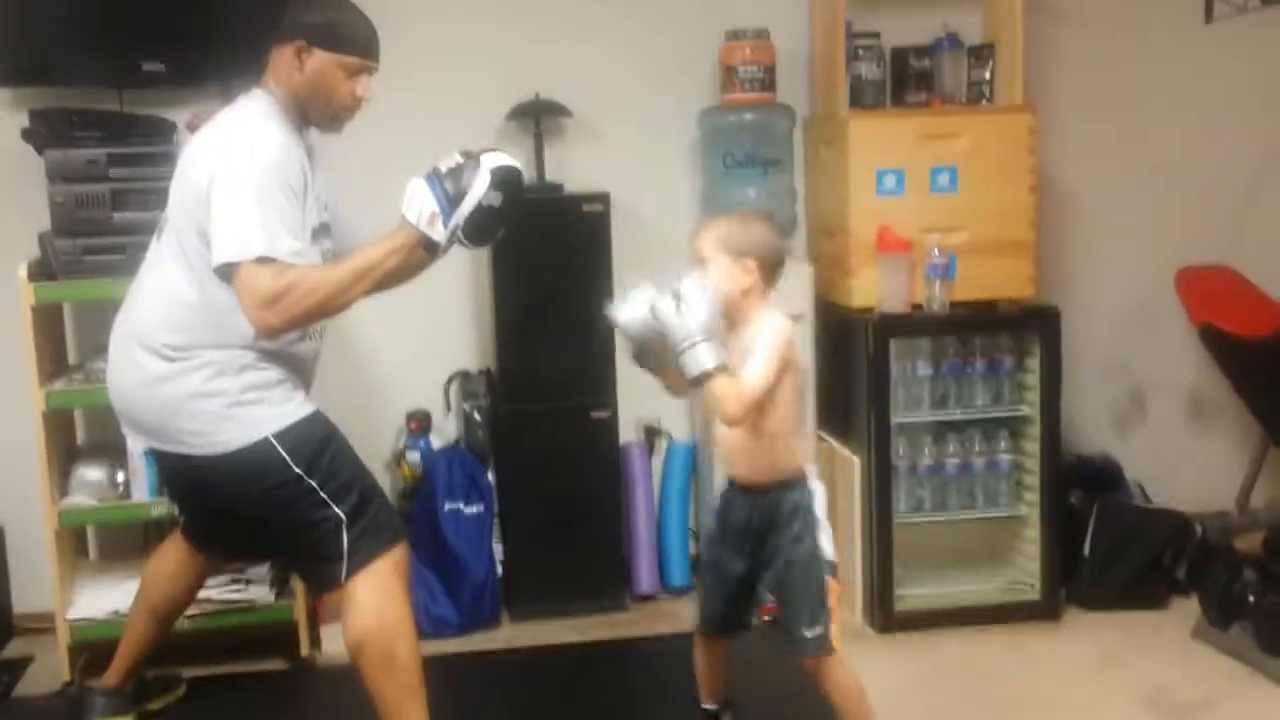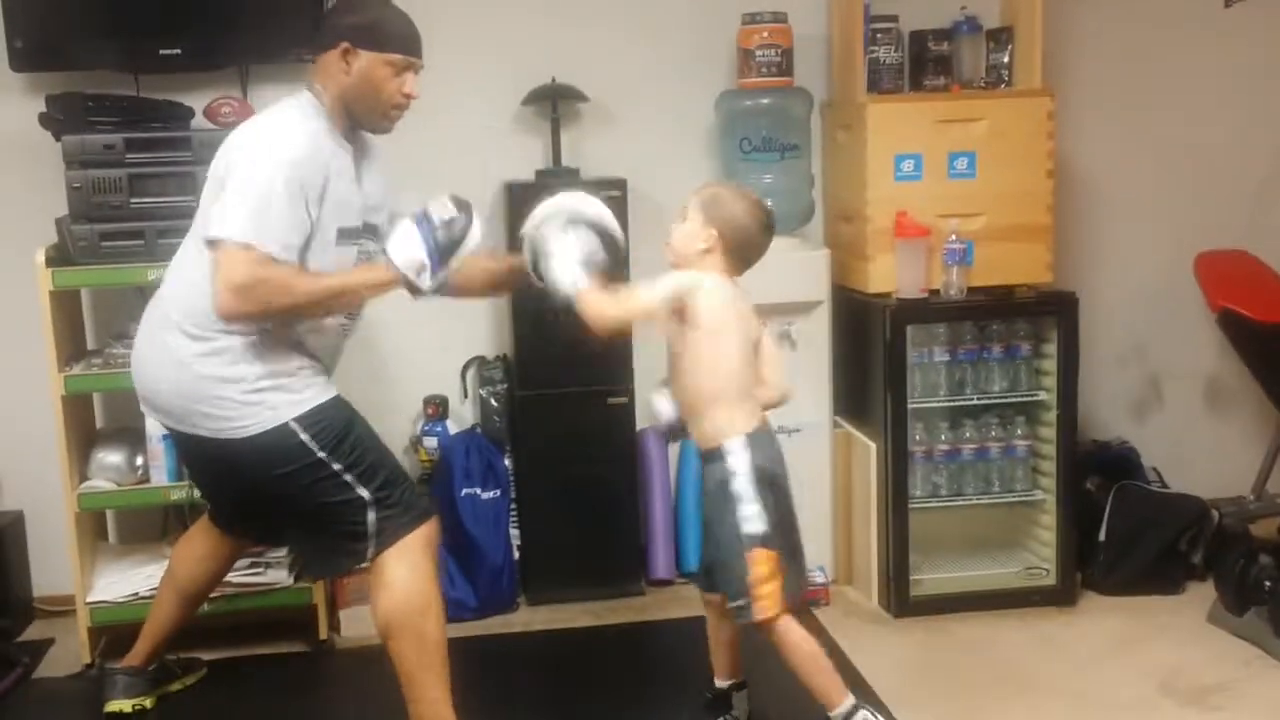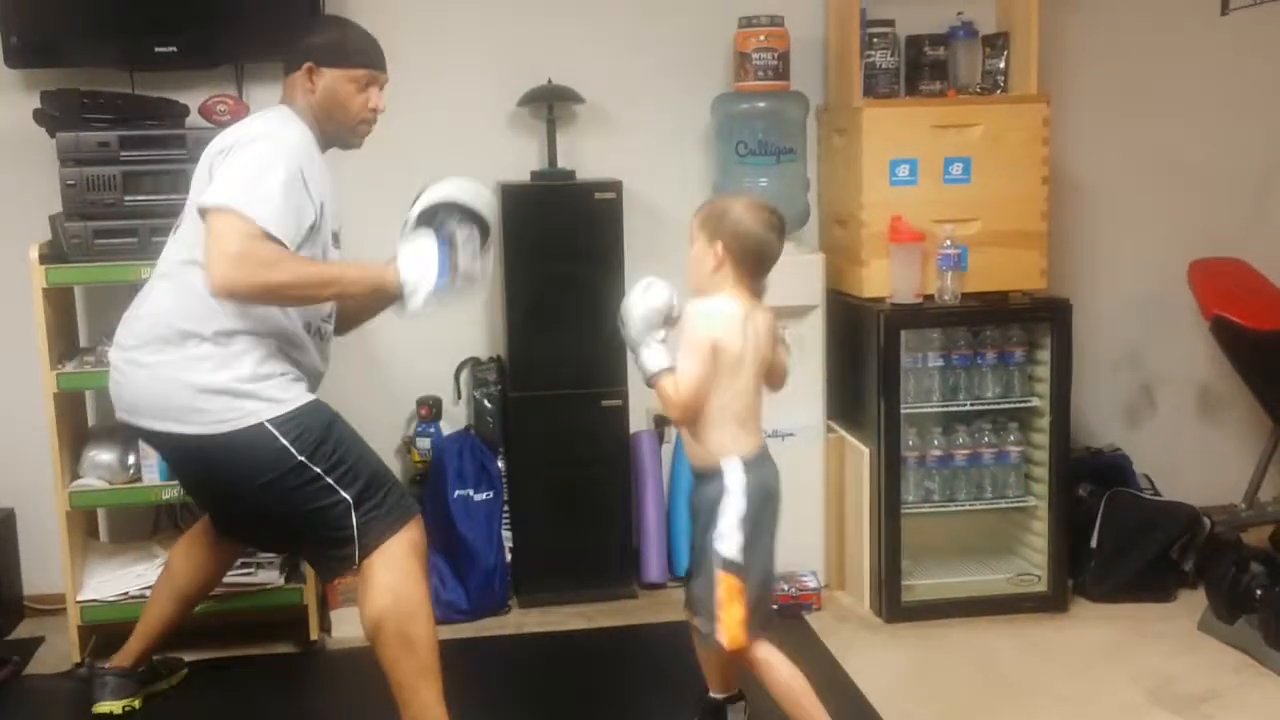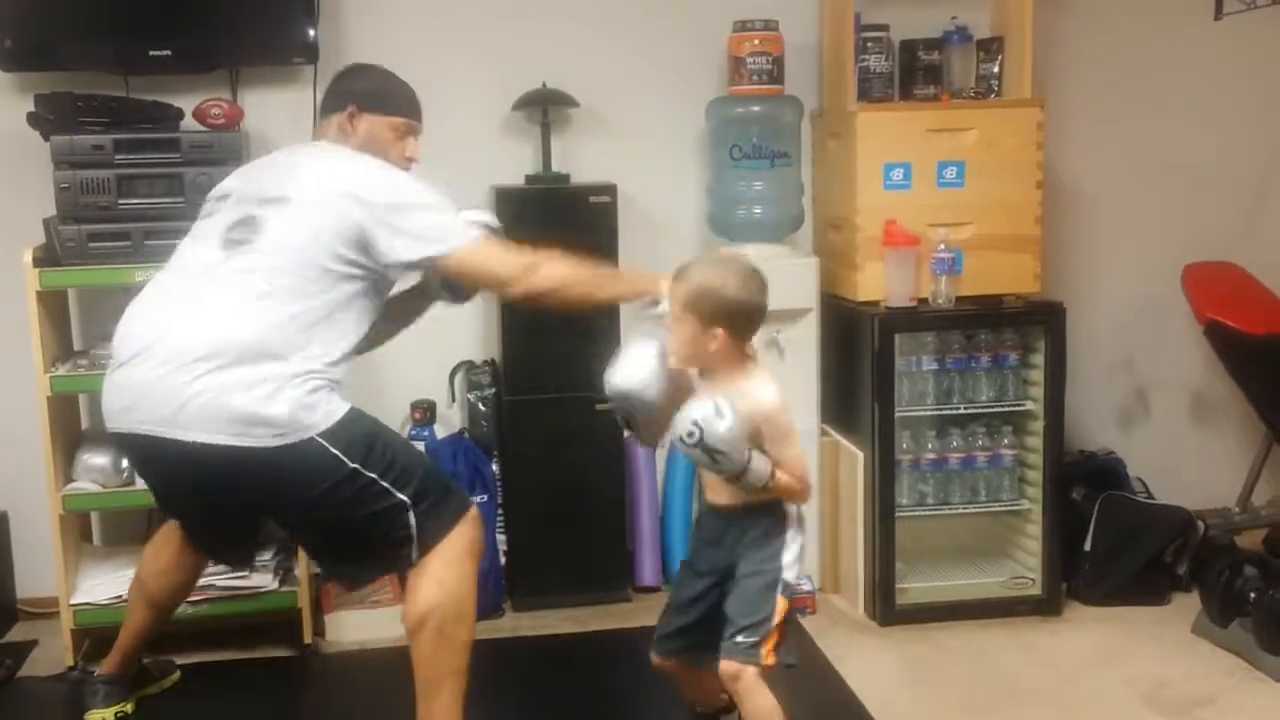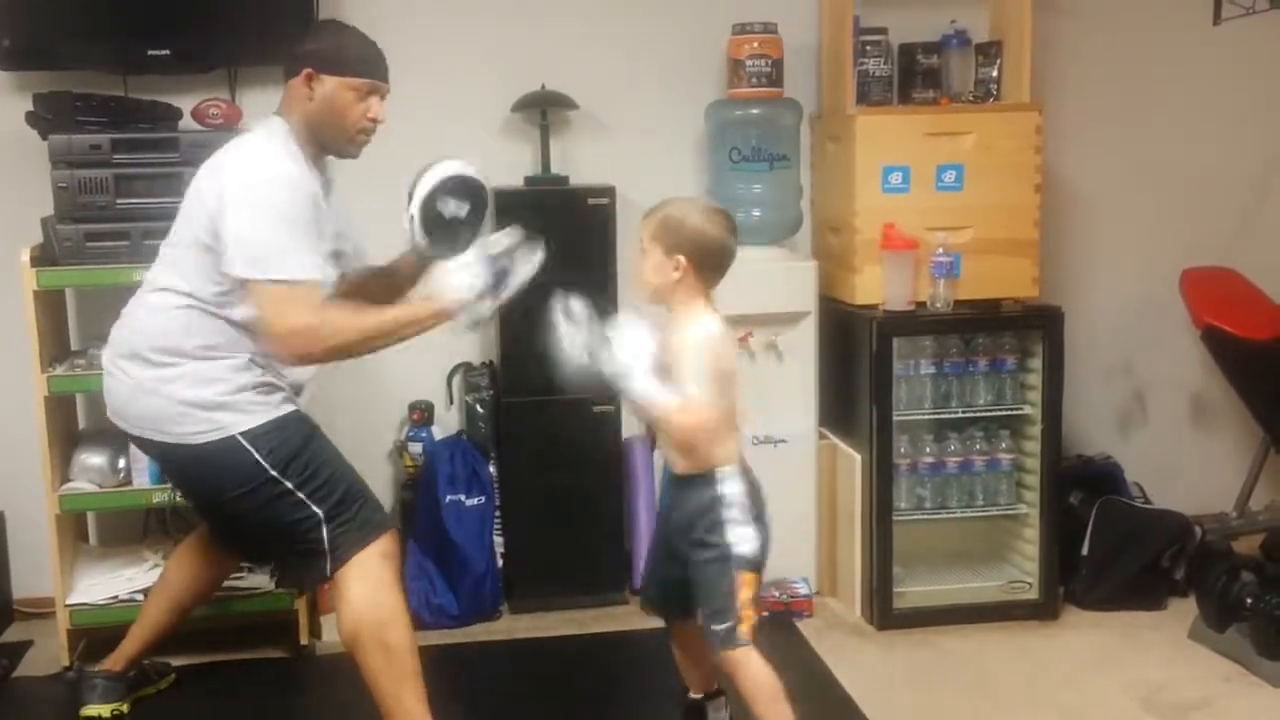
dt=1s
person 1, frame 1
left shoulder: (273, 142)
right shoulder: (257, 145)
left elbow: (350, 271)
right elbow: (272, 305)
left wrist: (440, 231)
right wrist: (416, 233)
left hip: (170, 387)
right hip: (213, 397)
left knee: (208, 536)
right knee: (376, 555)
person 1, frame 2
left shoulder: (350, 151)
right shoulder: (287, 145)
left elbow: (417, 263)
right elbow: (240, 292)
left wrist: (533, 263)
right wrist: (391, 270)
left hip: (191, 369)
right hip: (233, 377)
left knee: (240, 518)
right knee: (404, 533)
person 1, frame 3
left shoulder: (290, 153)
right shoulder: (275, 143)
left elbow: (327, 312)
right elbow: (235, 272)
left wrist: (427, 261)
right wrist: (397, 274)
left hip: (161, 381)
right hip: (216, 389)
left knee: (237, 519)
right knee: (391, 535)
person 1, frame 4
left shoulder: (253, 178)
right shoulder: (372, 188)
right elbow: (521, 276)
left wrist: (423, 296)
right wrist: (655, 287)
right hip: (243, 412)
left knee: (201, 527)
right knee: (450, 536)
person 1, frame 5
left shoulder: (290, 167)
right shoulder: (270, 175)
left elbow: (342, 293)
right elbow: (298, 335)
left wrist: (424, 257)
right wrist: (441, 302)
left hip: (165, 388)
right hip: (201, 398)
left knee: (238, 528)
right knee: (365, 548)
person 2, frame 1
left shoulder: (774, 330)
right shoulder: (720, 327)
left elbow: (734, 408)
right elbow: (679, 383)
left wrist: (694, 340)
right wrist: (650, 343)
left hip: (790, 504)
right hip: (739, 499)
left knee: (816, 649)
right knee: (711, 626)
person 2, frame 2
left shoulder: (689, 285)
right shoulder: (722, 295)
left elbow: (605, 317)
right elbow: (774, 390)
left wrist: (566, 262)
right wrist: (683, 404)
left hip: (740, 468)
right hip: (727, 466)
left knee: (768, 613)
right knee: (717, 596)
person 2, frame 3
left shoulder: (708, 315)
right shoulder: (761, 318)
left elbow: (680, 408)
left wrist: (649, 345)
left hip: (733, 485)
right hip: (745, 477)
left knee: (741, 635)
right knee: (707, 616)
person 2, frame 4
left shoulder: (761, 400)
right shoulder: (710, 372)
left elbow: (800, 487)
left wrist: (736, 463)
left hip: (766, 532)
right hip: (715, 526)
left knee: (736, 669)
right knee: (669, 652)
person 2, frame 5
left shoulder: (700, 337)
right shoulder: (683, 324)
left elbow: (685, 426)
left wrist: (629, 374)
right wrist: (601, 354)
left hip: (720, 499)
right hip: (683, 491)
left knee: (732, 645)
right knee: (678, 613)
